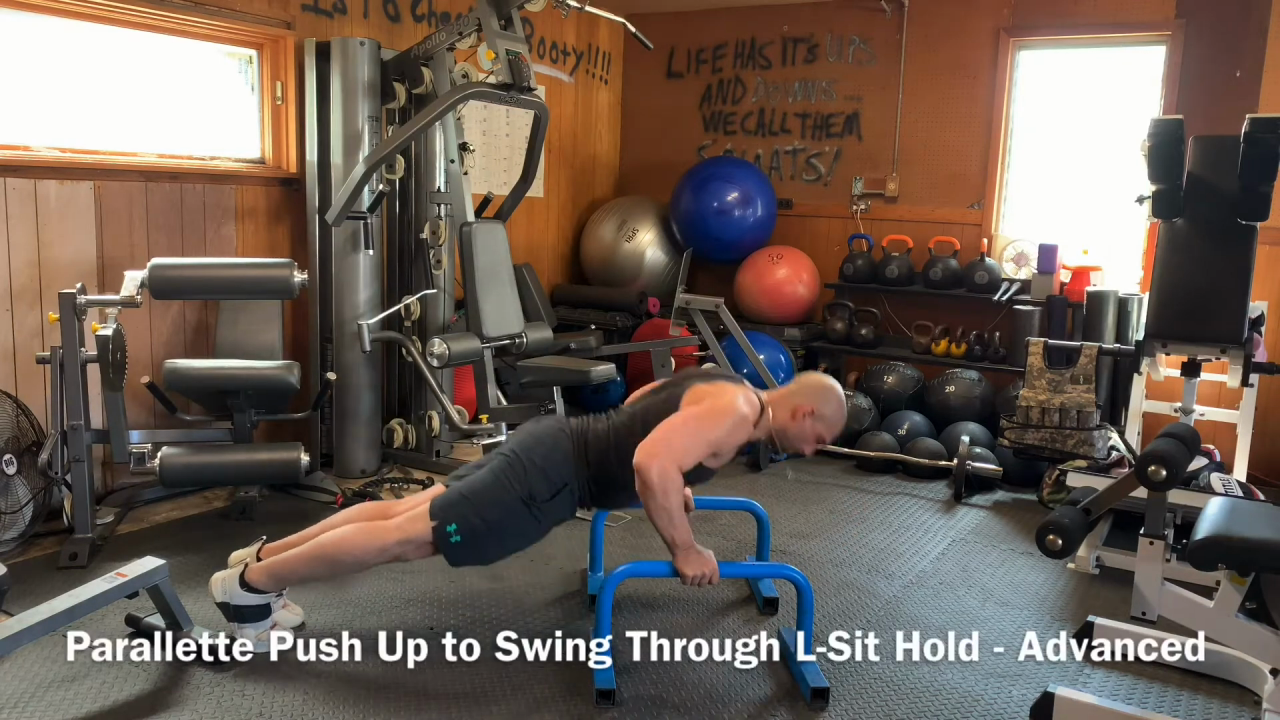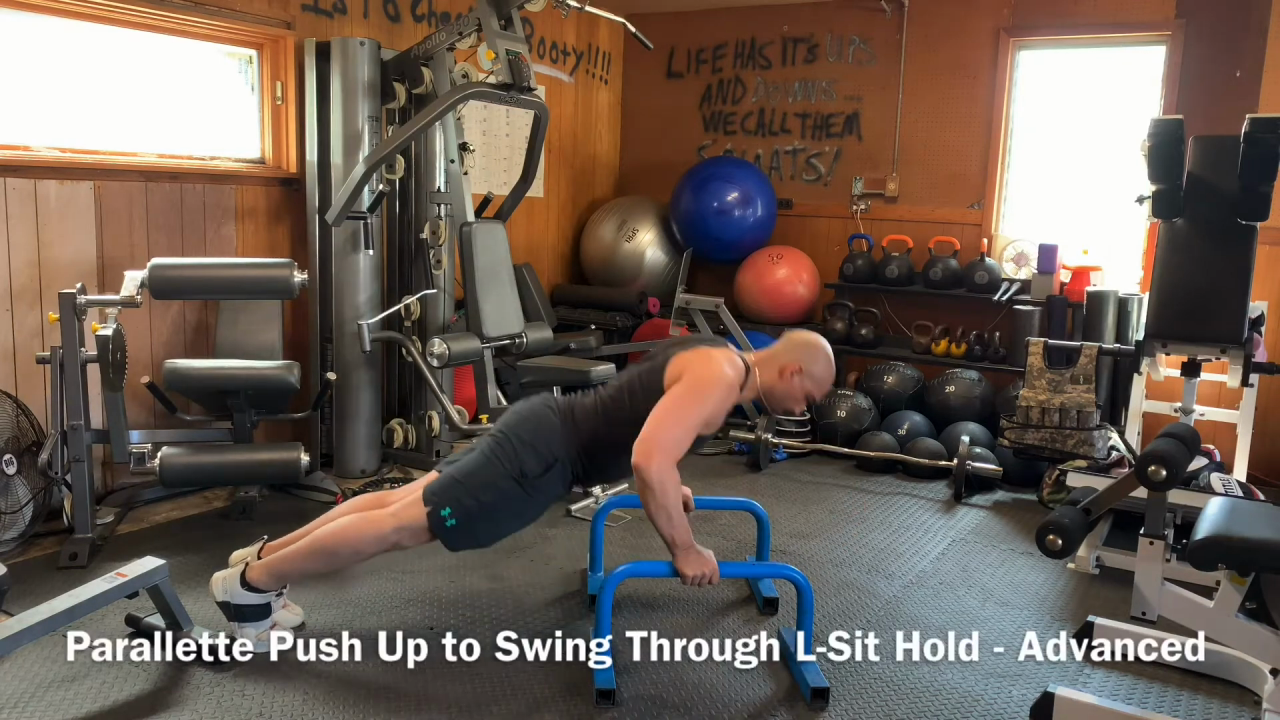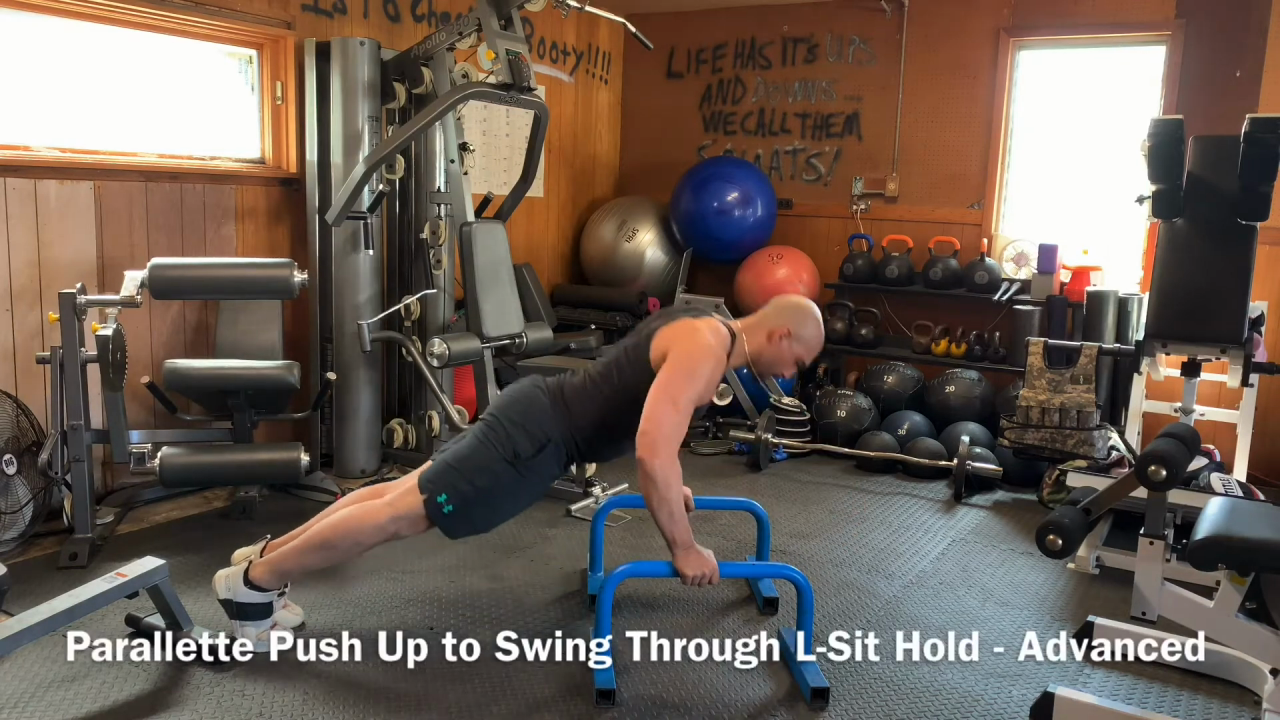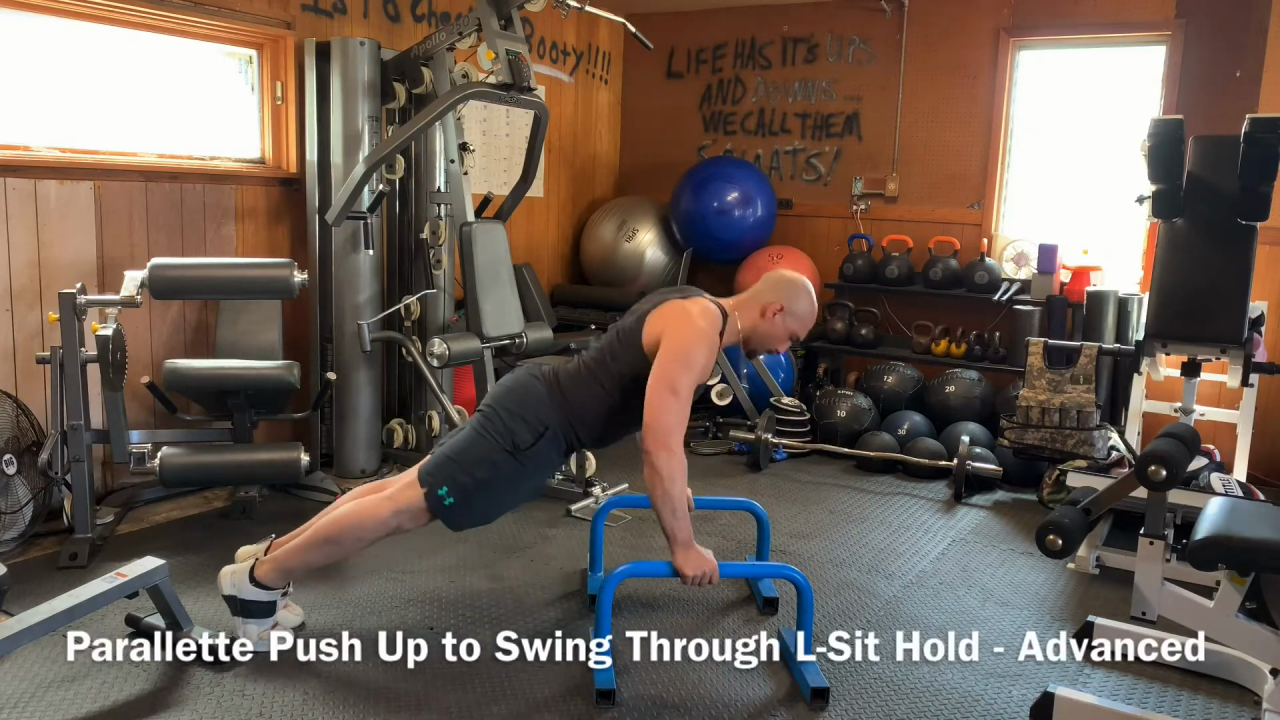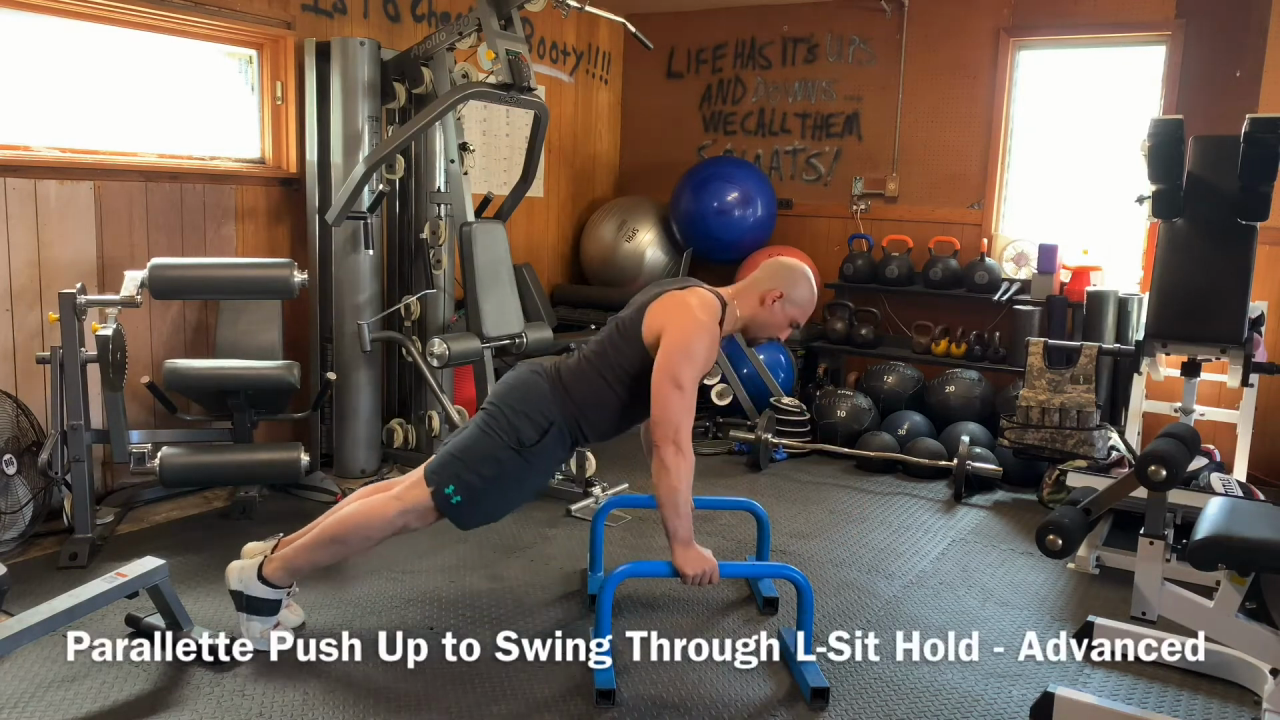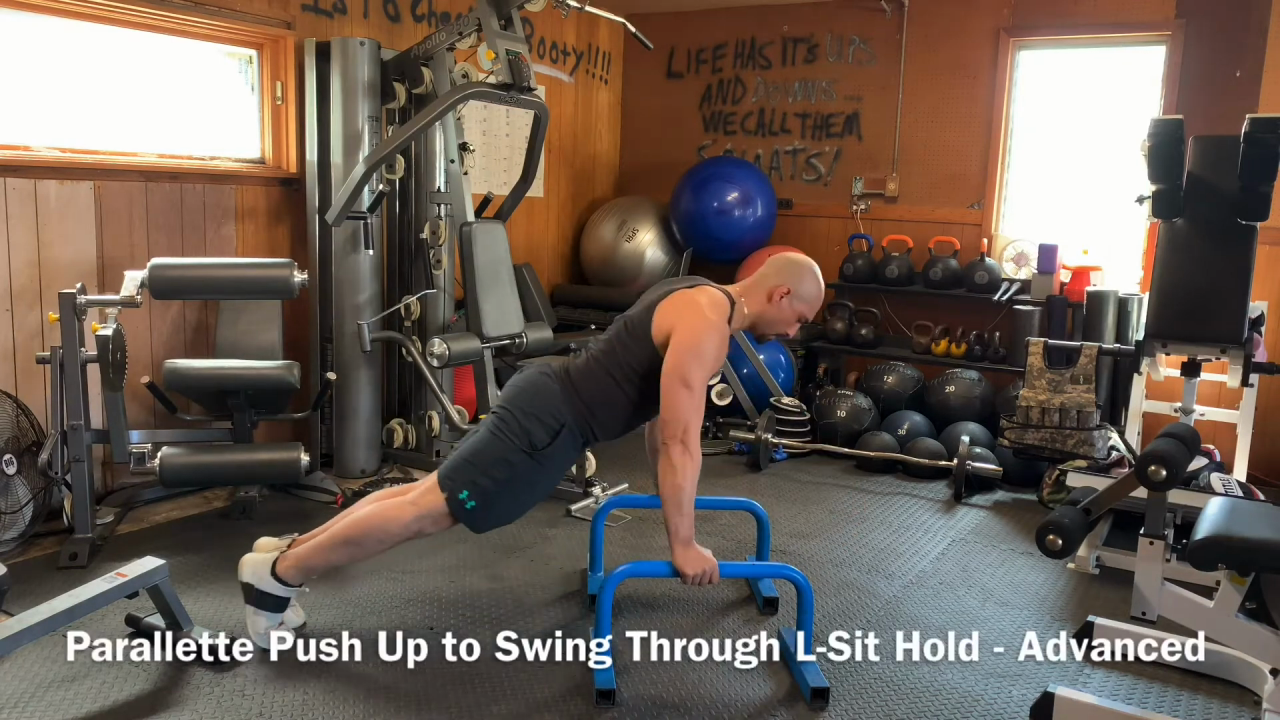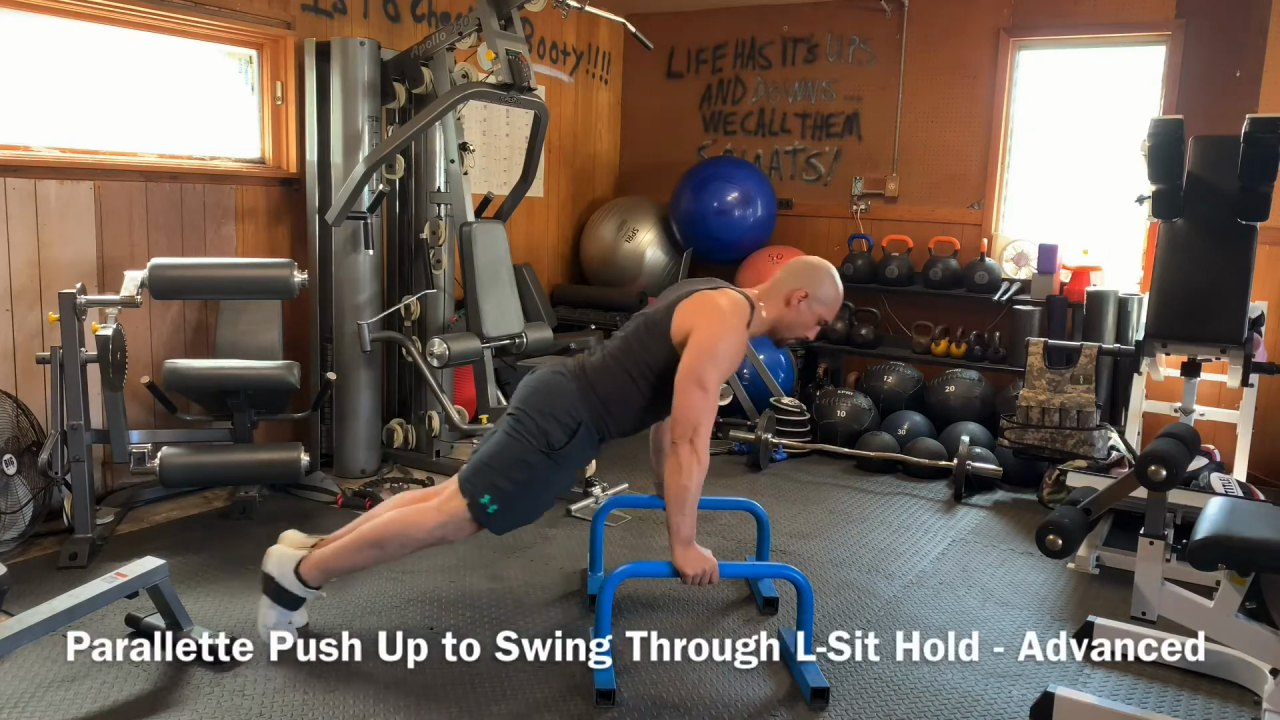
dt=0.1s
person 1, frame 1
left shoulder: (726, 389)
right shoulder: (734, 413)
right elbow: (650, 463)
left wrist: (670, 486)
right wrist: (684, 549)
left hip: (554, 445)
right hip: (552, 474)
left knee: (409, 509)
right knee: (405, 536)
left ankle: (265, 554)
right ankle: (250, 581)
person 1, frame 2
left shoulder: (714, 355)
right shoulder: (722, 378)
right elbow: (646, 462)
left wrist: (668, 488)
right wrist: (685, 549)
left hip: (544, 429)
right hip: (541, 454)
left knee: (408, 500)
right knee: (402, 525)
left ankle: (263, 557)
right ankle: (248, 586)
person 1, frame 3
left shoulder: (704, 329)
right shoulder: (706, 351)
right elbow: (651, 451)
left wrist: (668, 484)
right wrist: (684, 547)
left hip: (538, 409)
right hip: (535, 435)
left knee: (405, 493)
right knee: (402, 514)
left ankle: (263, 560)
right ankle: (253, 582)
person 1, frame 4
left shoulder: (695, 309)
right shoulder: (697, 331)
left elbow: (650, 413)
right elbow: (662, 445)
left wrist: (670, 490)
right wrist: (683, 546)
left hip: (535, 403)
right hip: (532, 424)
left knee: (407, 489)
right knee: (404, 507)
left ankle: (268, 557)
right ankle: (255, 580)
person 1, frame 5
left shoulder: (695, 301)
right shoulder: (697, 325)
left elbow: (656, 413)
right elbow: (671, 441)
left wrist: (670, 490)
right wrist: (683, 544)
left hip: (538, 397)
right hip: (536, 421)
left knee: (413, 489)
right knee: (411, 506)
left ankle: (273, 556)
right ankle: (262, 578)
person 1, frame 6
left shoulder: (701, 299)
right shoulder: (708, 323)
left elbow: (656, 408)
right elbow: (681, 440)
left wrist: (668, 498)
right wrist: (683, 544)
left hip: (546, 400)
right hip: (546, 420)
left knee: (431, 493)
right knee: (428, 509)
left ankle: (289, 549)
right ankle: (274, 575)
person 1, frame 7
left shoulder: (718, 301)
right shoulder: (727, 325)
left elbow: (667, 411)
right elbow: (690, 440)
left wrist: (669, 494)
right wrist: (683, 544)
left hip: (561, 395)
right hip: (564, 418)
left knee: (451, 499)
right knee: (451, 516)
left ankle: (310, 549)
right ankle: (296, 573)
